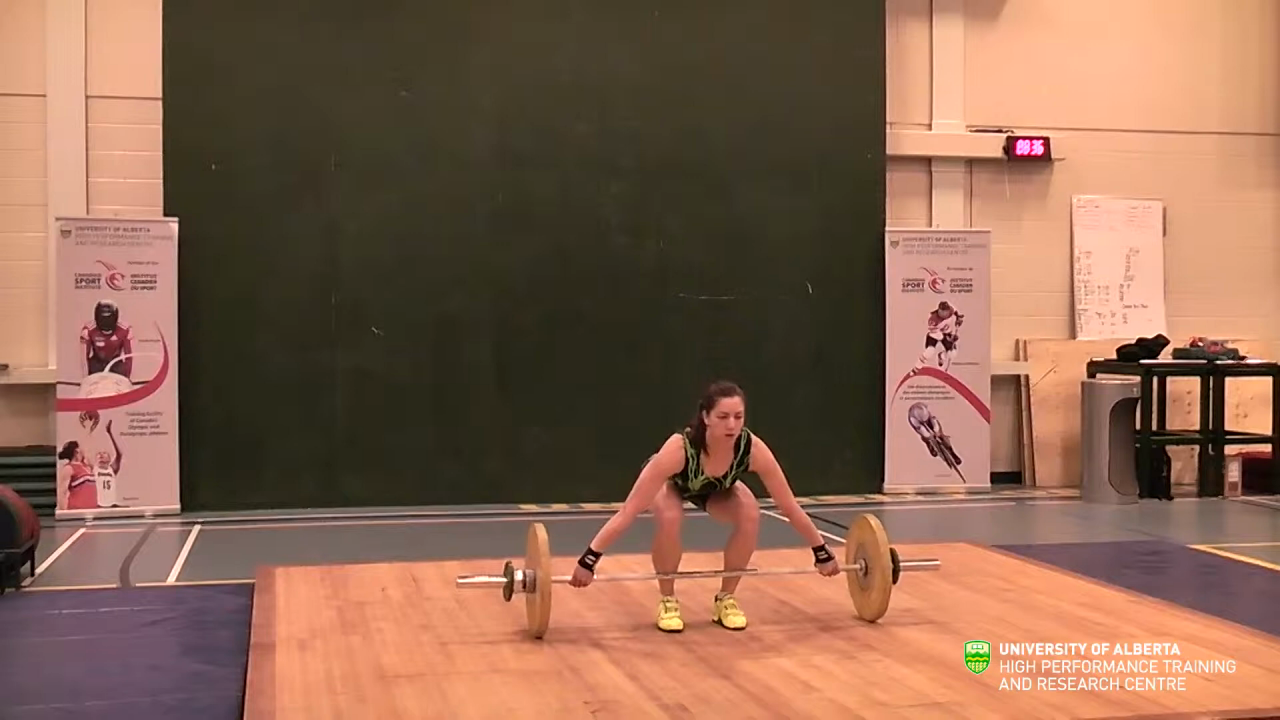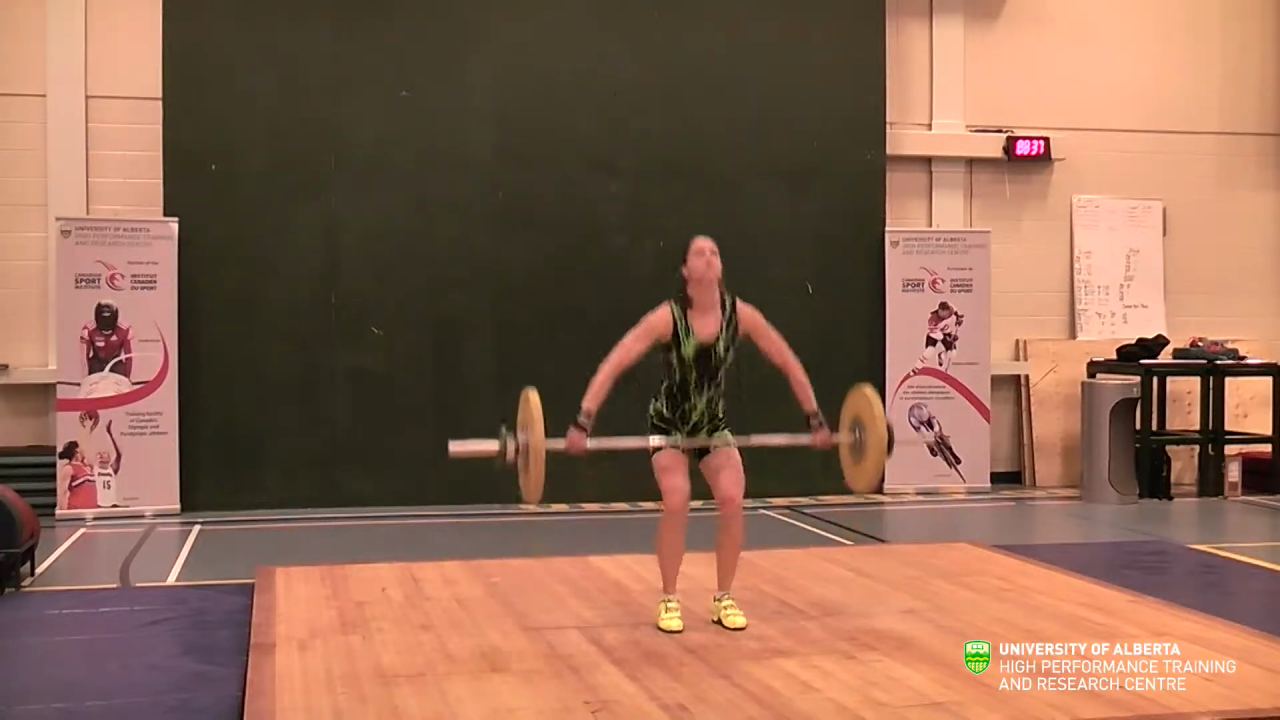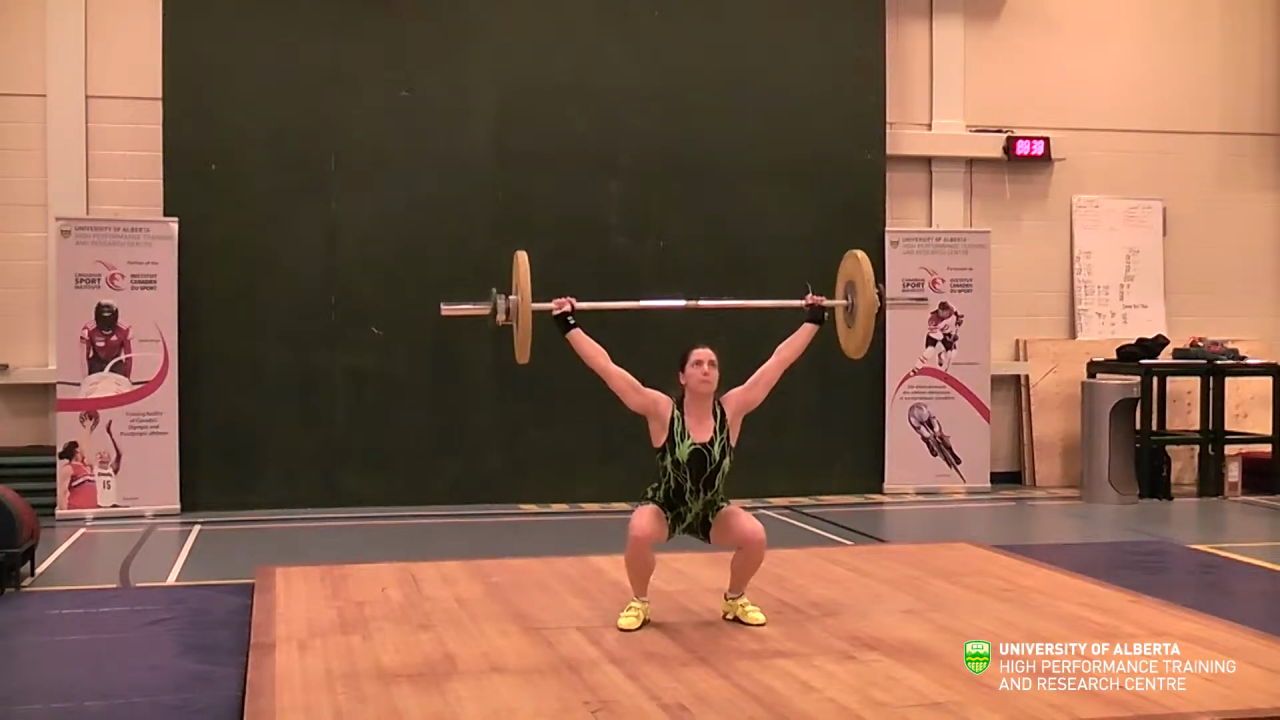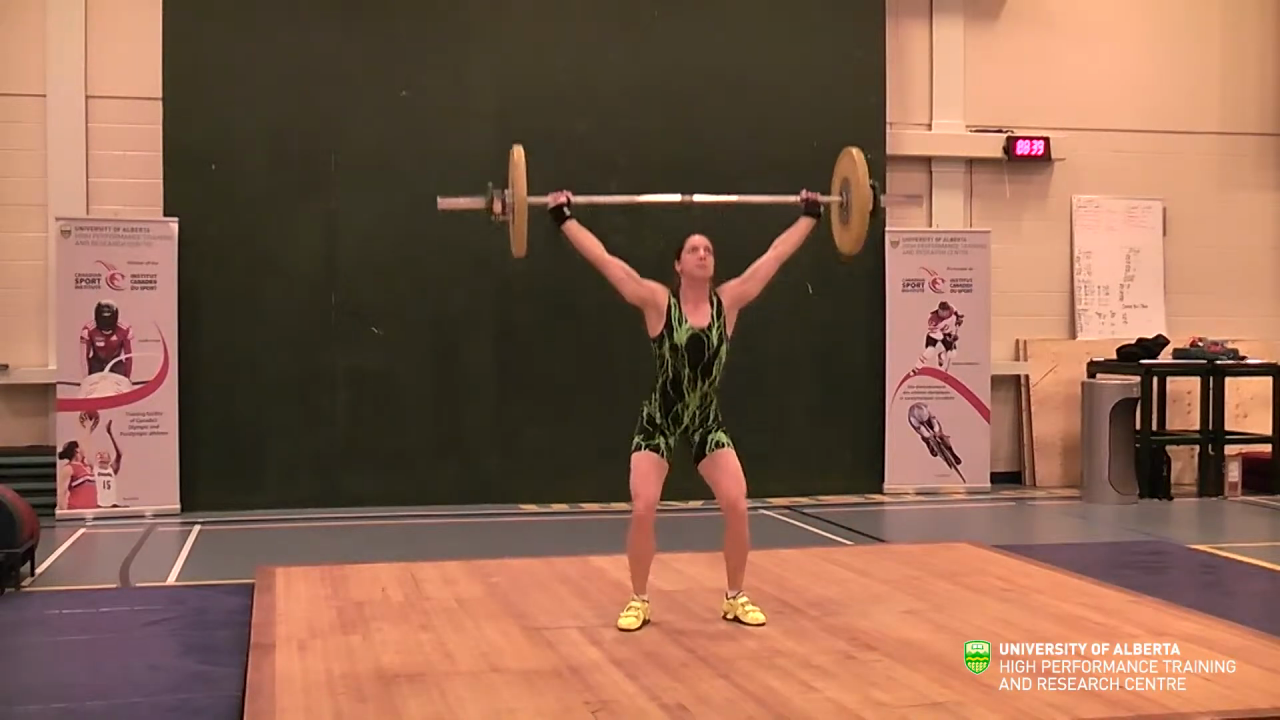
dt=1s
person 1, frame 1
left shoulder: (754, 449)
right shoulder: (679, 449)
left elbow: (790, 508)
right elbow: (628, 511)
left wrist: (823, 553)
right wrist: (587, 561)
left hip: (717, 488)
right hip: (673, 483)
left knee: (750, 515)
right knee: (669, 518)
left ankle: (726, 598)
right ankle: (667, 600)
person 1, frame 2
left shoulder: (740, 314)
right shoulder: (667, 317)
left elbow: (789, 363)
right elbow: (613, 365)
left wrist: (815, 419)
right wrist: (583, 422)
left hip: (712, 420)
right hip: (668, 422)
left knee: (732, 502)
right knee: (677, 504)
left ankle: (724, 599)
right ankle: (669, 600)
person 1, frame 3
left shoulder: (732, 409)
right shoulder: (661, 411)
left elbow: (779, 361)
right elbow: (605, 366)
left wrist: (813, 320)
right wrist: (568, 324)
left hip: (711, 510)
right hip: (664, 506)
left knee: (755, 537)
right knee: (639, 535)
left ankle: (735, 599)
right ankle: (639, 602)
person 1, frame 4
left shoulder: (728, 301)
right shoulder: (658, 302)
left elbow: (774, 256)
right elbow: (604, 260)
left wrist: (809, 216)
right wrist: (564, 218)
left hip: (707, 423)
right hip: (658, 423)
left knee: (737, 505)
right knee: (643, 508)
left ankle: (735, 597)
right ankle: (638, 601)
